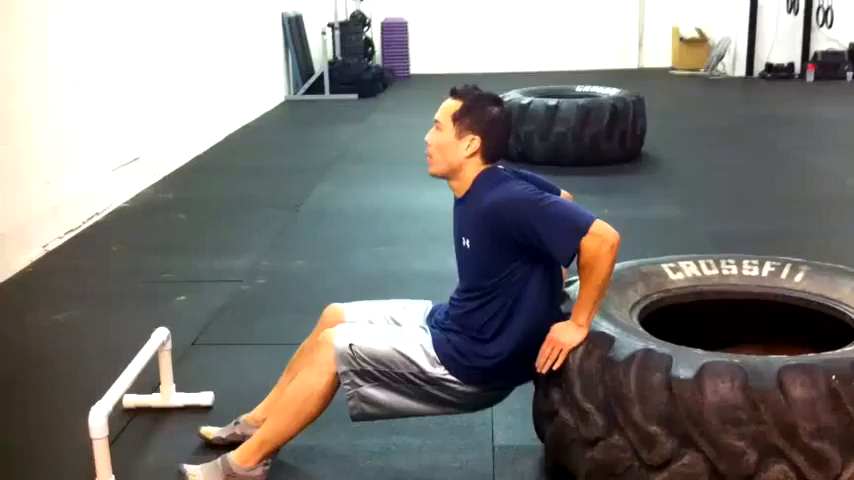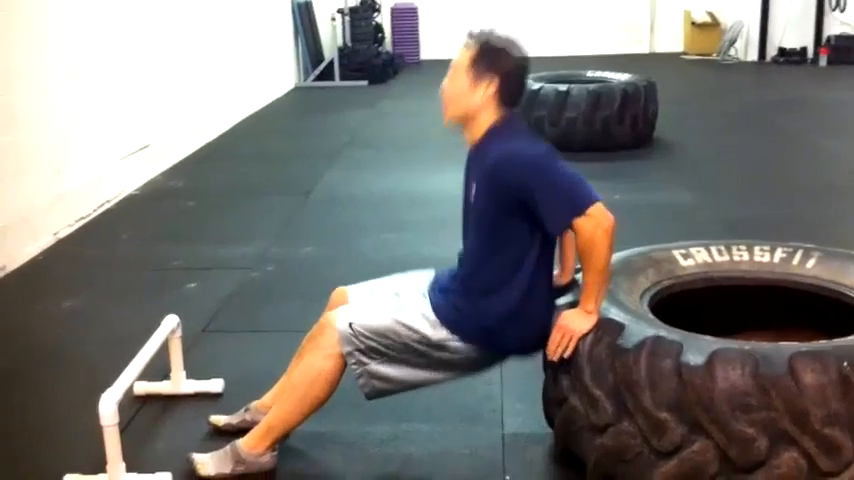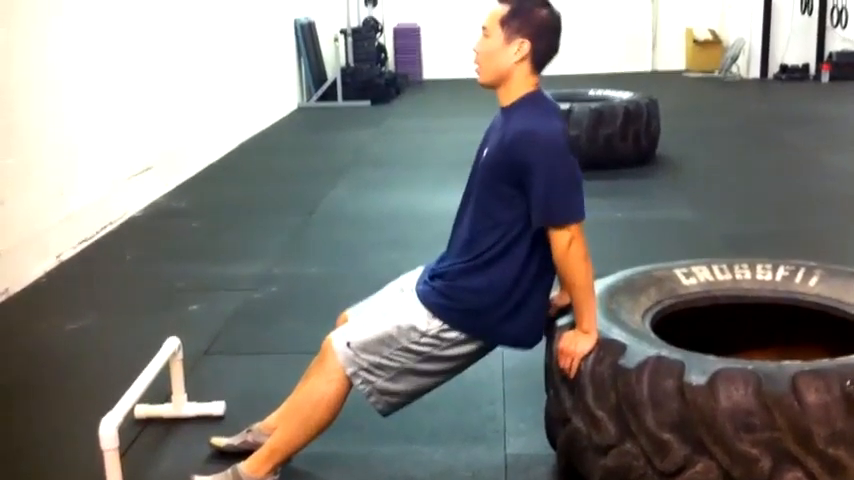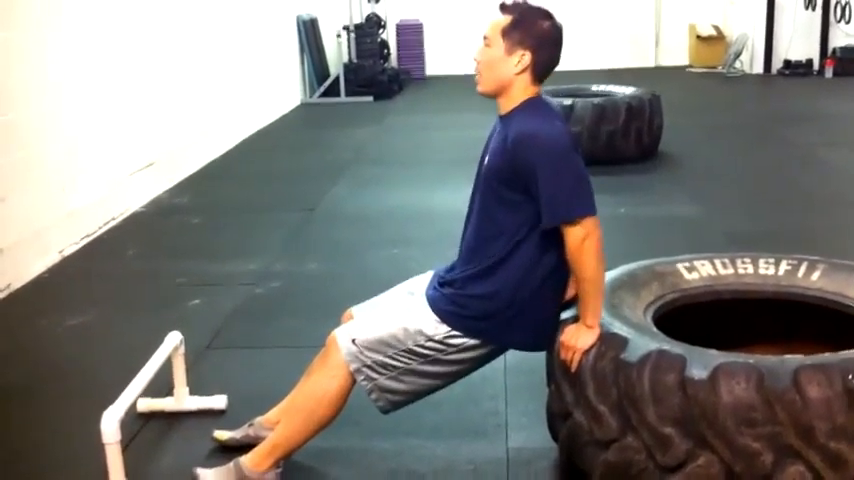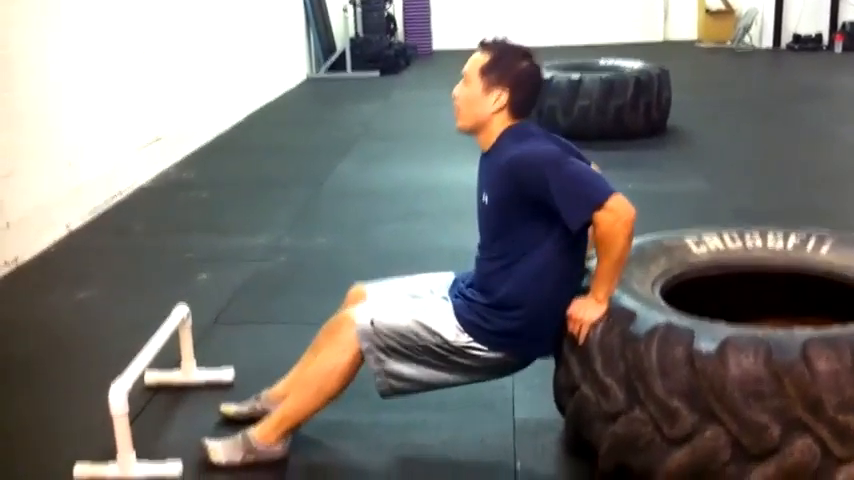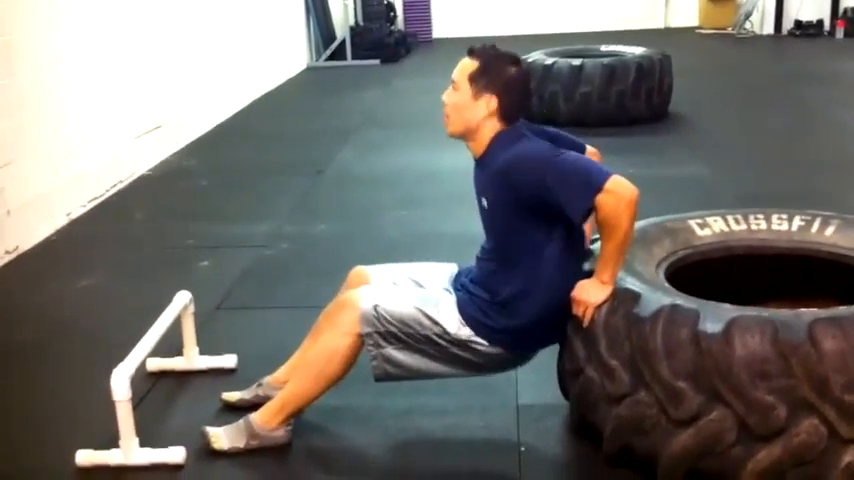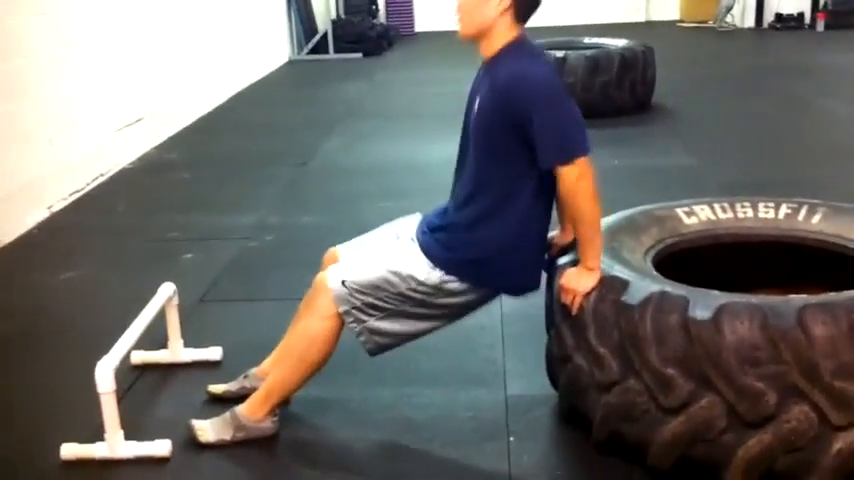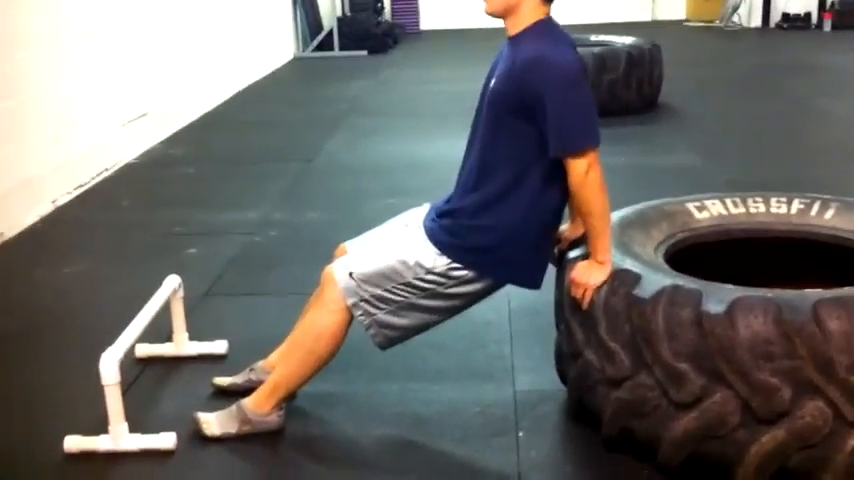
dt=0.4s
person 1, frame 1
left shoulder: (505, 202)
right shoulder: (490, 185)
left elbow: (603, 239)
right elbow: (562, 201)
left wrist: (577, 324)
right wrist: (542, 290)
left hip: (470, 359)
right hip: (454, 324)
left knee: (333, 347)
right knee: (334, 318)
right ankle: (256, 423)
person 1, frame 2
left shoulder: (514, 157)
right shoulder: (496, 143)
left elbow: (596, 220)
right elbow: (565, 201)
left wrist: (586, 311)
right wrist: (563, 273)
left hip: (476, 321)
right hip: (462, 291)
left knee: (338, 329)
right knee: (343, 301)
right ankle: (266, 411)
person 1, frame 3
left shoulder: (537, 133)
right shoulder: (518, 117)
left elbow: (566, 234)
right elbow: (553, 224)
left wrist: (585, 330)
right wrist: (562, 294)
left hip: (467, 307)
right hip: (450, 280)
left knee: (341, 354)
right knee: (349, 328)
right ankle: (269, 432)
person 1, frame 4
left shoulder: (538, 137)
right shoulder: (519, 123)
left elbow: (583, 229)
right elbow: (558, 222)
left wrist: (588, 323)
right wrist: (555, 285)
left hip: (477, 313)
right hip: (463, 286)
left knee: (345, 347)
right knee: (352, 324)
right ankle: (270, 424)
person 1, frame 5
left shoulder: (526, 159)
right shoulder: (514, 146)
left elbow: (618, 213)
right elbow: (585, 173)
left wrist: (596, 298)
right wrist: (559, 262)
left hip: (494, 327)
right hip: (479, 295)
left knee: (354, 324)
right knee: (359, 297)
left ankle: (265, 438)
right ankle: (277, 398)
person 1, frame 6
left shoulder: (521, 161)
right shoulder: (509, 145)
left elbow: (620, 196)
right elbow: (588, 157)
left wrist: (601, 280)
right wrist: (573, 253)
left hip: (497, 322)
right hip: (483, 288)
left knee: (355, 309)
right knee: (360, 281)
left ankle: (266, 425)
right ankle: (278, 386)
person 1, frame 7
left shoulder: (528, 77)
right shoulder: (504, 65)
left elbow: (575, 170)
right elbow: (557, 158)
left wrist: (588, 265)
right wrist: (567, 233)
left hip: (468, 259)
right hip: (448, 230)
left knee: (331, 291)
right knee: (335, 263)
left ankle: (254, 414)
right ankle: (267, 374)
person 1, frame 8
left shoulder: (548, 61)
right shoulder: (526, 47)
left elbow: (585, 163)
right elbow: (570, 151)
left wrist: (600, 260)
right wrist: (574, 226)
left hip: (474, 248)
right hip: (456, 219)
left knee: (339, 283)
right knee: (346, 258)
left ankle: (260, 407)
right ankle: (274, 368)
